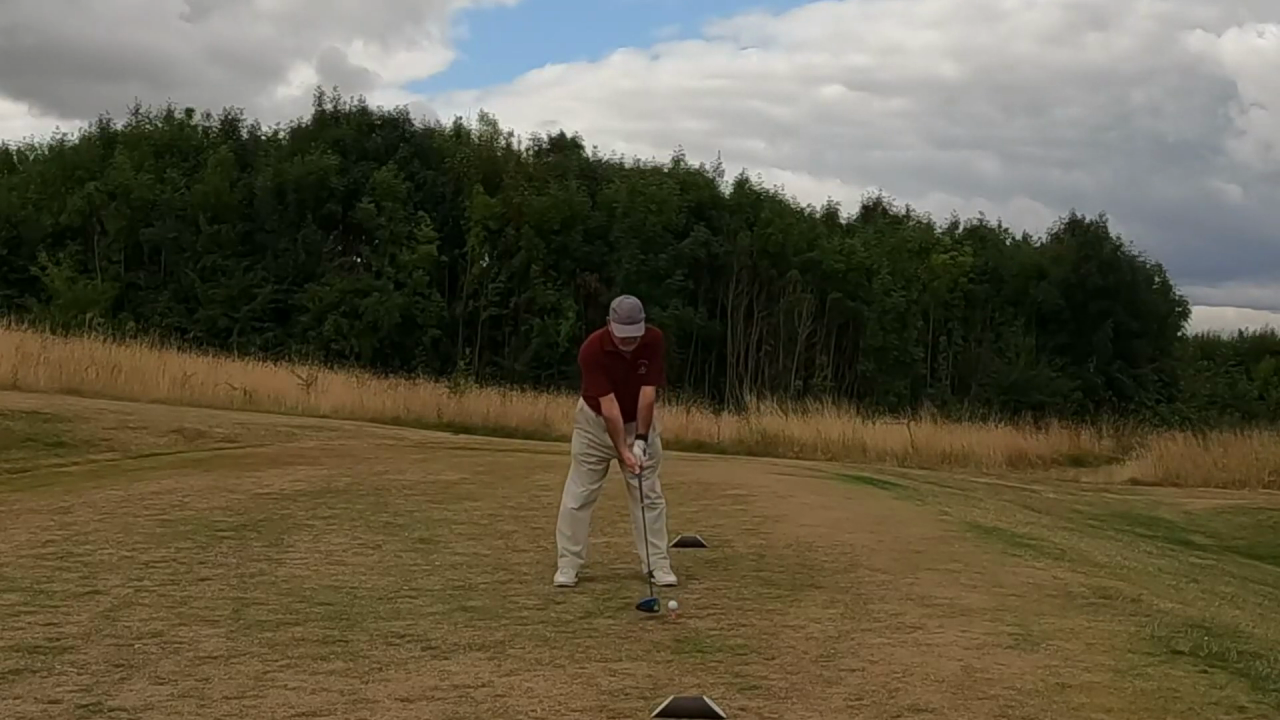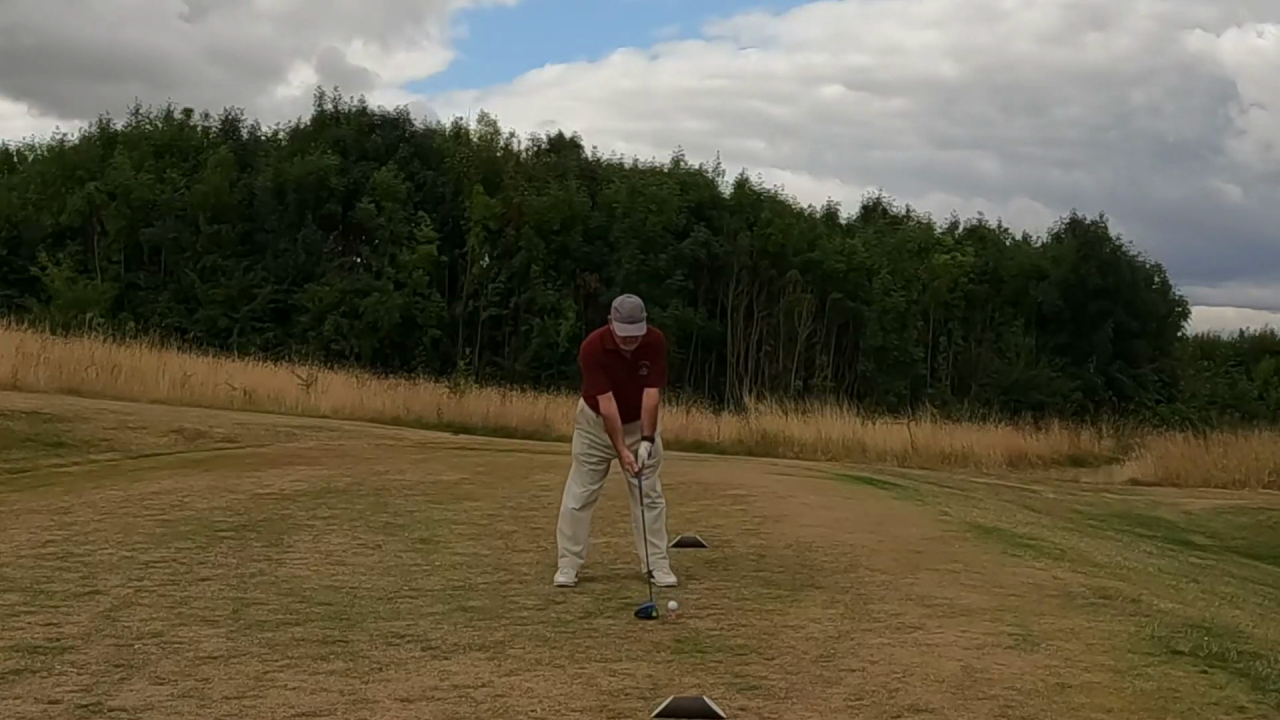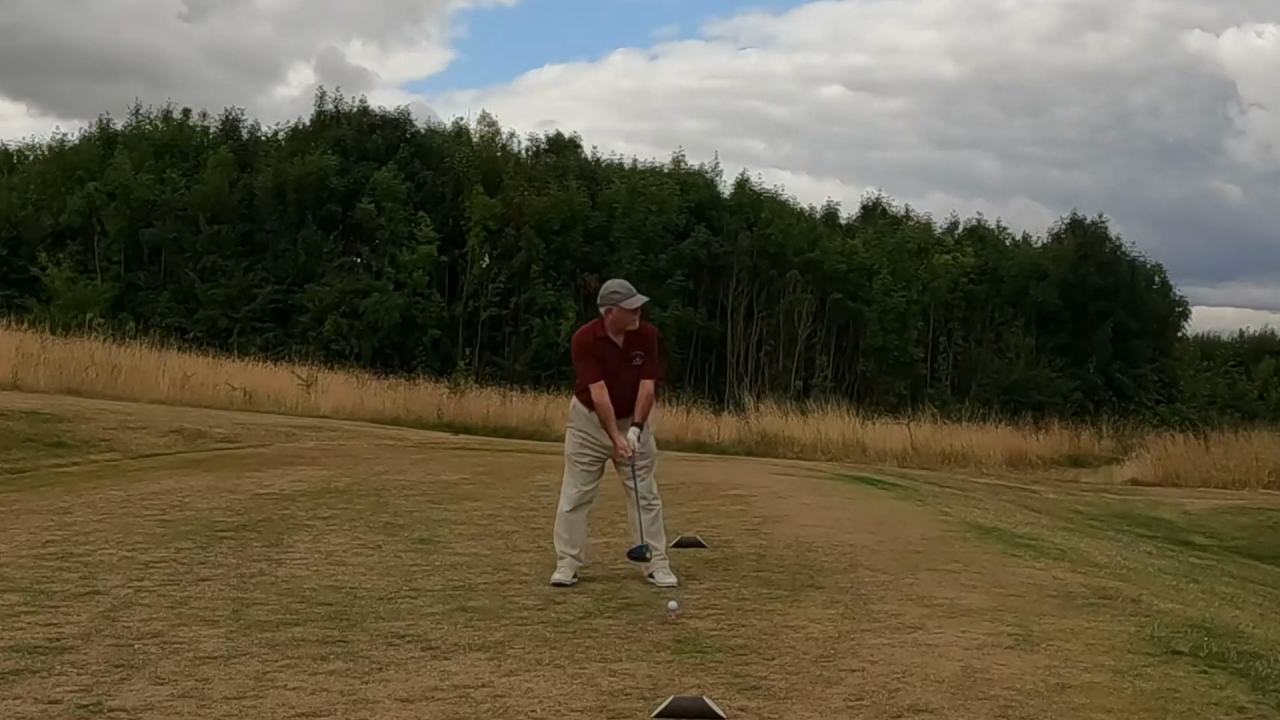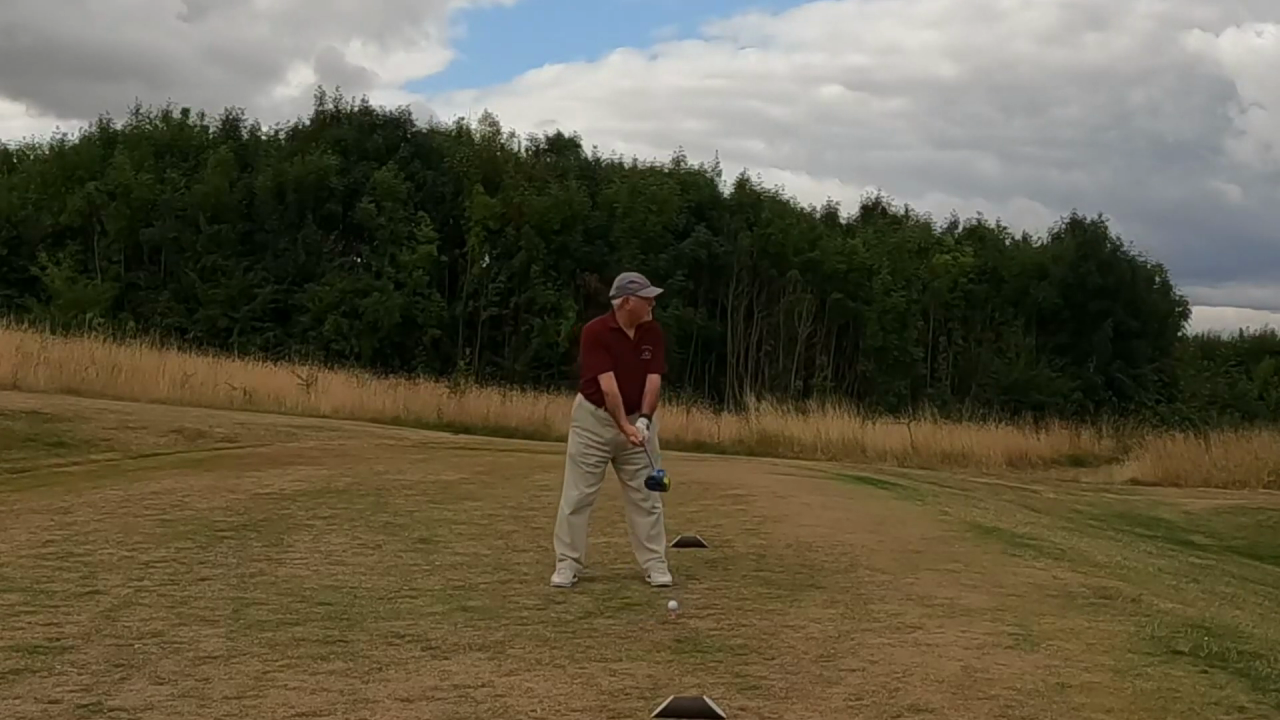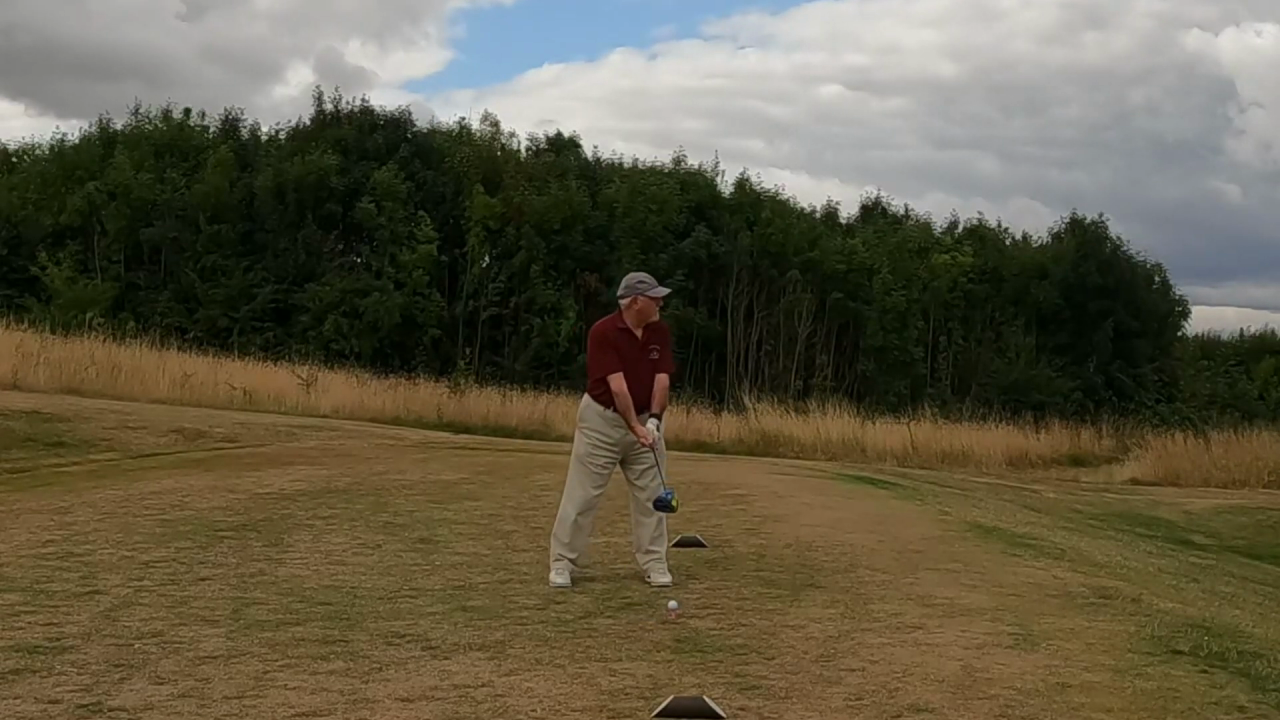
dt=0.4s
person 1, frame 1
left shoulder: (654, 340)
right shoulder: (592, 349)
left elbow: (648, 393)
right elbow: (608, 405)
left wrist: (641, 440)
right wrist: (622, 451)
left hip: (639, 422)
right hip: (595, 421)
left knee: (650, 495)
right knee: (578, 494)
left ankle: (658, 564)
right ankle: (568, 565)
person 1, frame 2
left shoulder: (656, 342)
right shoulder: (593, 347)
left elbow: (651, 395)
right elbow: (606, 402)
left wrist: (646, 441)
right wrist: (621, 450)
left hip: (640, 424)
right hip: (595, 422)
left knee: (650, 495)
right knee: (579, 495)
left ankle: (657, 564)
right ankle: (568, 565)
person 1, frame 3
left shoulder: (647, 335)
right shoulder: (585, 339)
left elbow: (647, 386)
right elbow: (598, 393)
left wrist: (635, 429)
right wrist: (614, 437)
left hip: (632, 422)
right hip: (589, 421)
left knee: (646, 496)
right knee: (576, 494)
left ankle: (656, 565)
right ankle: (567, 564)
person 1, frame 4
left shoulder: (653, 332)
right shoulder: (595, 332)
left elbow: (653, 380)
right elbow: (607, 384)
left wrist: (644, 419)
right wrist: (624, 426)
left hip: (637, 420)
right hip: (593, 418)
left knee: (646, 495)
right knee: (577, 494)
left ankle: (654, 563)
right ankle: (567, 564)
person 1, frame 5
left shoulder: (660, 332)
right shoulder: (603, 332)
left elbow: (662, 380)
right elbow: (617, 385)
left wrist: (653, 420)
right wrist: (634, 427)
left hip: (644, 419)
right hip: (601, 418)
left knee: (650, 494)
right knee: (582, 494)
left ankle: (654, 564)
right ankle: (563, 563)
